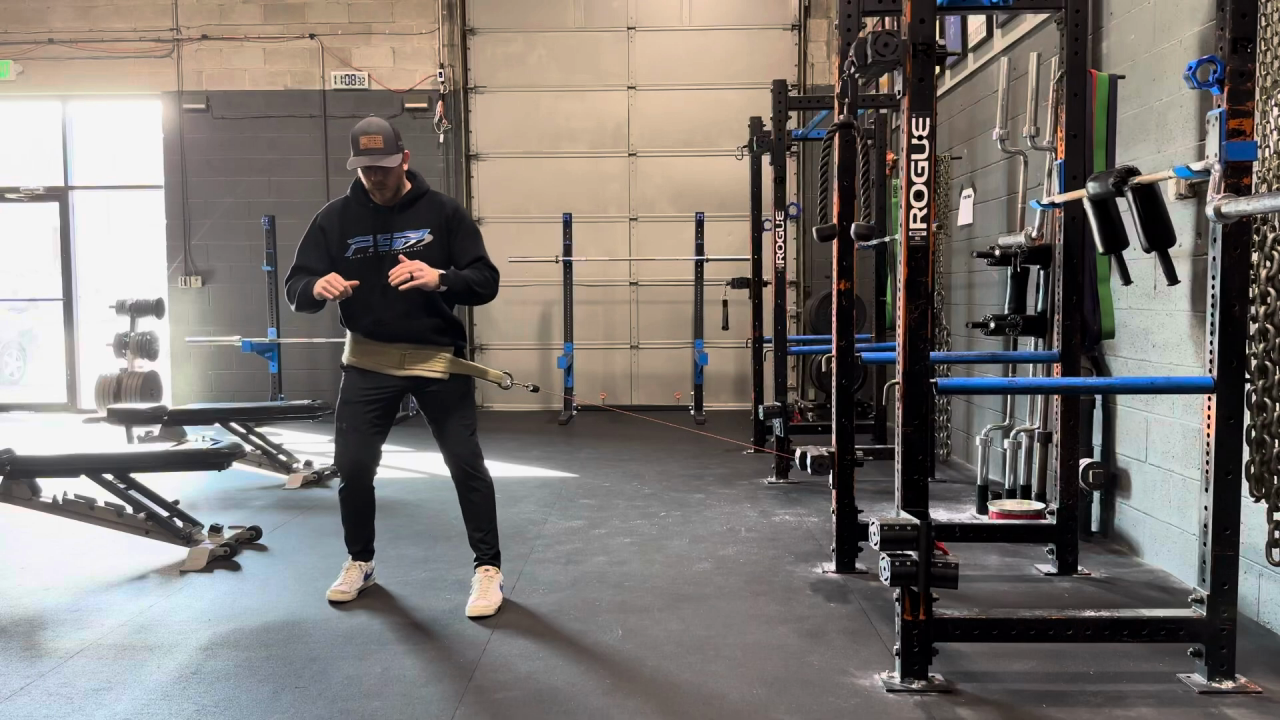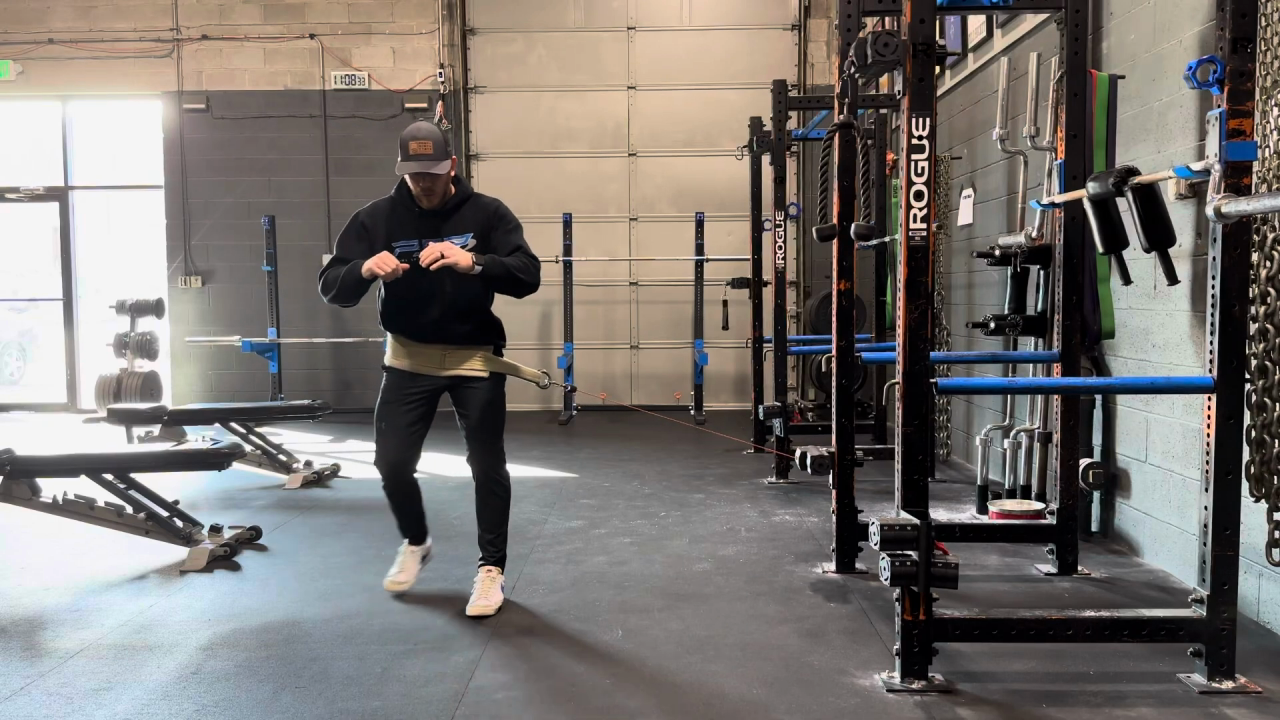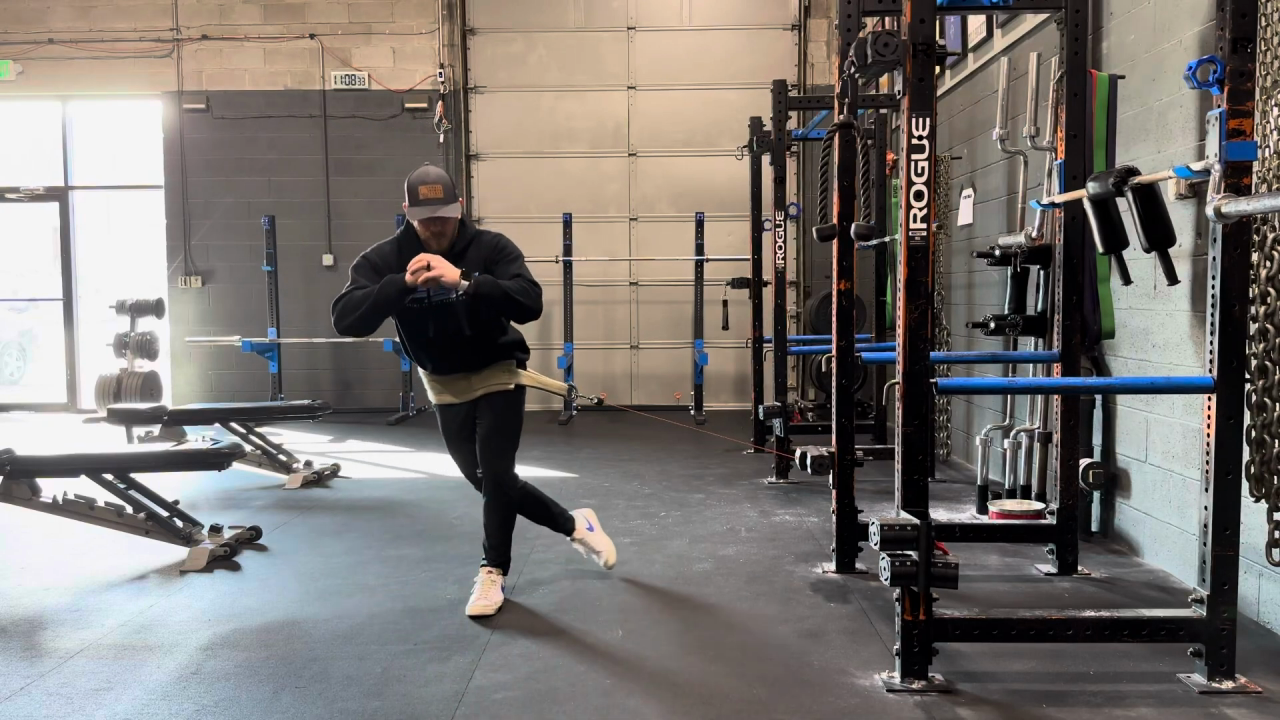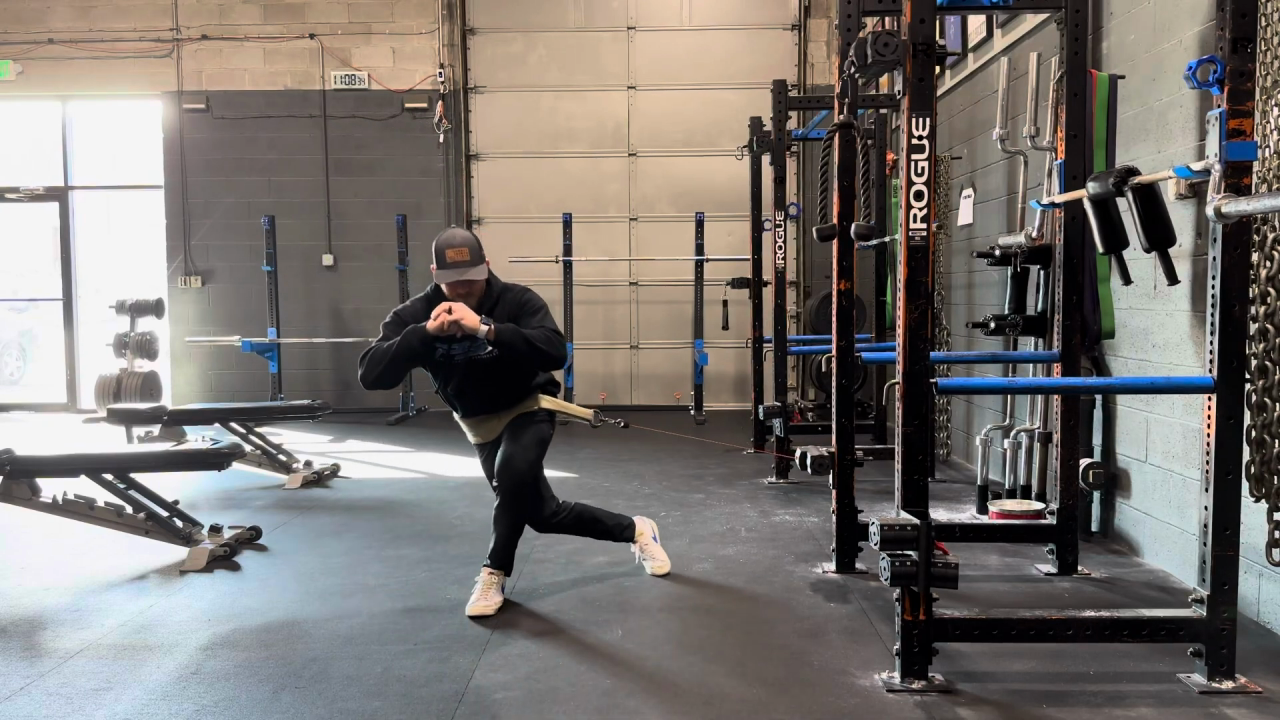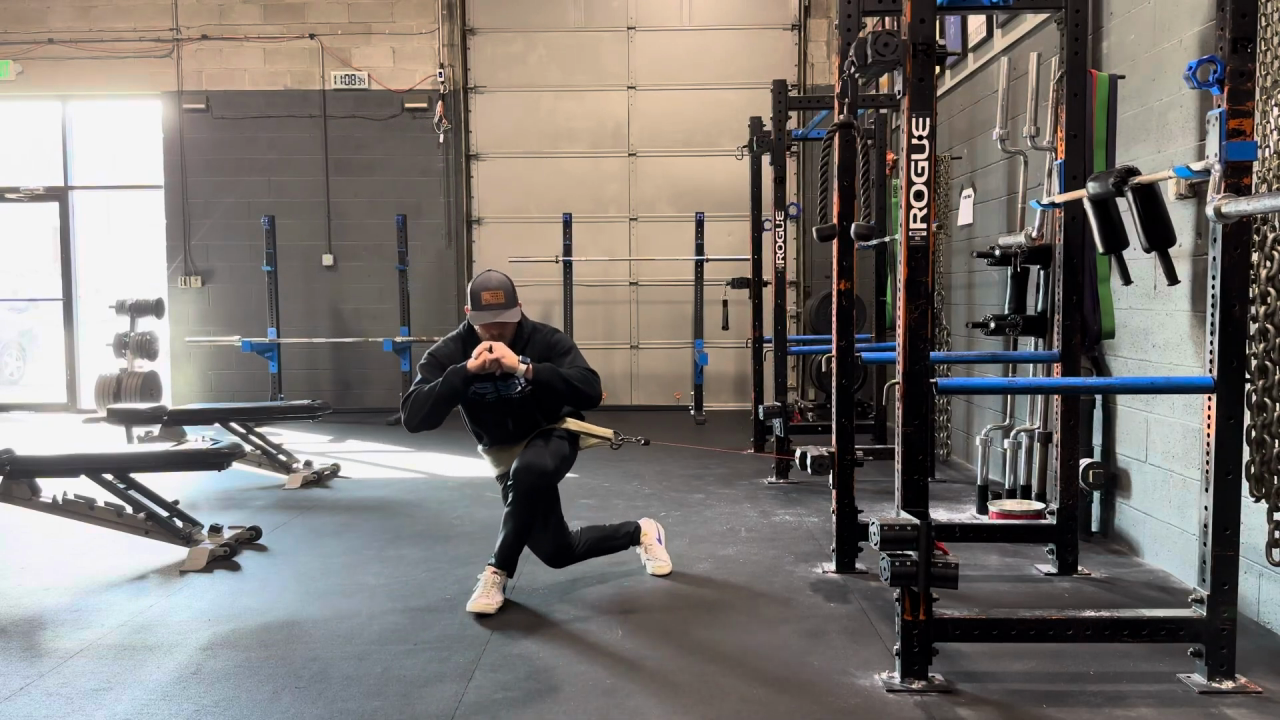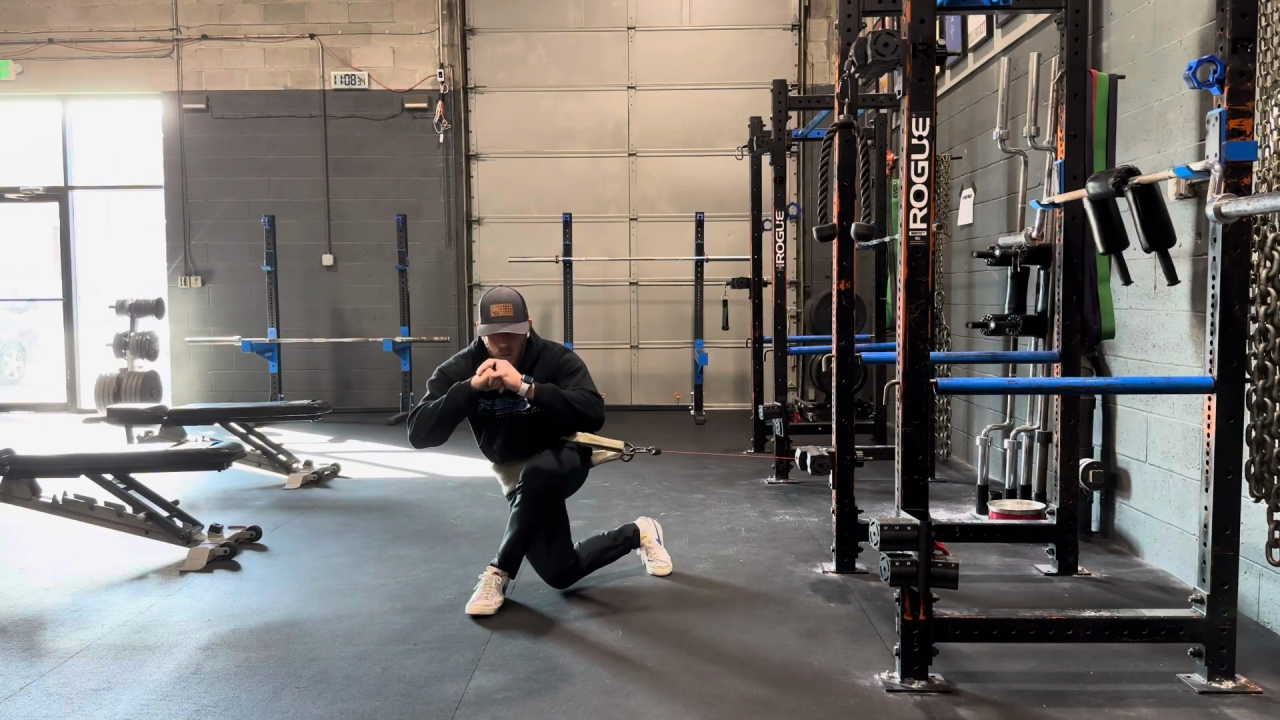
dt=0.4s
person 1, frame 1
left shoulder: (443, 212)
right shoulder: (335, 218)
left elbow: (486, 282)
right elbow: (295, 287)
left wrist: (439, 278)
right wrist: (317, 287)
left hip: (437, 357)
right hip: (369, 361)
left knee: (466, 464)
right knee: (352, 467)
left ankle: (488, 569)
right ankle: (360, 562)
person 1, frame 2
left shoulder: (487, 213)
right shoulder: (377, 218)
left elbow: (527, 276)
right elbow: (331, 287)
left wrist: (472, 262)
right wrist: (364, 269)
left hip: (475, 356)
right hip: (410, 357)
left knee: (488, 465)
right knee: (393, 463)
left ankle: (491, 570)
right ankle: (415, 543)
person 1, frame 3
left shoulder: (491, 247)
right shoulder: (384, 259)
left elbow: (530, 304)
right elbow: (346, 321)
left wrist: (463, 281)
right wrist: (402, 283)
left hip: (497, 373)
right hip: (446, 385)
left knee: (494, 471)
right knee: (489, 481)
left ankle: (493, 571)
right ankle: (574, 525)
person 1, frame 4
left shoulder: (517, 300)
right shoulder: (414, 316)
left elbow: (555, 353)
right elbow: (371, 376)
left wrist: (485, 328)
right wrist: (423, 332)
left hip: (527, 407)
right hip: (480, 424)
left knee: (514, 472)
right knee: (542, 513)
left ankle: (494, 575)
right ankle: (634, 530)
person 1, frame 5
left shoulder: (546, 340)
right shoulder: (448, 353)
left elbow: (590, 392)
right elbow: (413, 418)
left wrist: (523, 367)
right wrist: (466, 371)
left hip: (551, 436)
right hip: (504, 455)
left knee: (529, 473)
right knee: (558, 552)
left ankle: (497, 573)
right ankle: (640, 532)
person 1, frame 6
left shoulder: (557, 359)
right shoulder: (458, 371)
left elbow: (593, 415)
right elbow: (419, 435)
left wrist: (525, 386)
right wrist: (469, 388)
left hip: (563, 455)
right hip: (516, 474)
left knee: (538, 479)
right knee: (561, 573)
left ankle: (499, 573)
right ankle: (638, 534)
